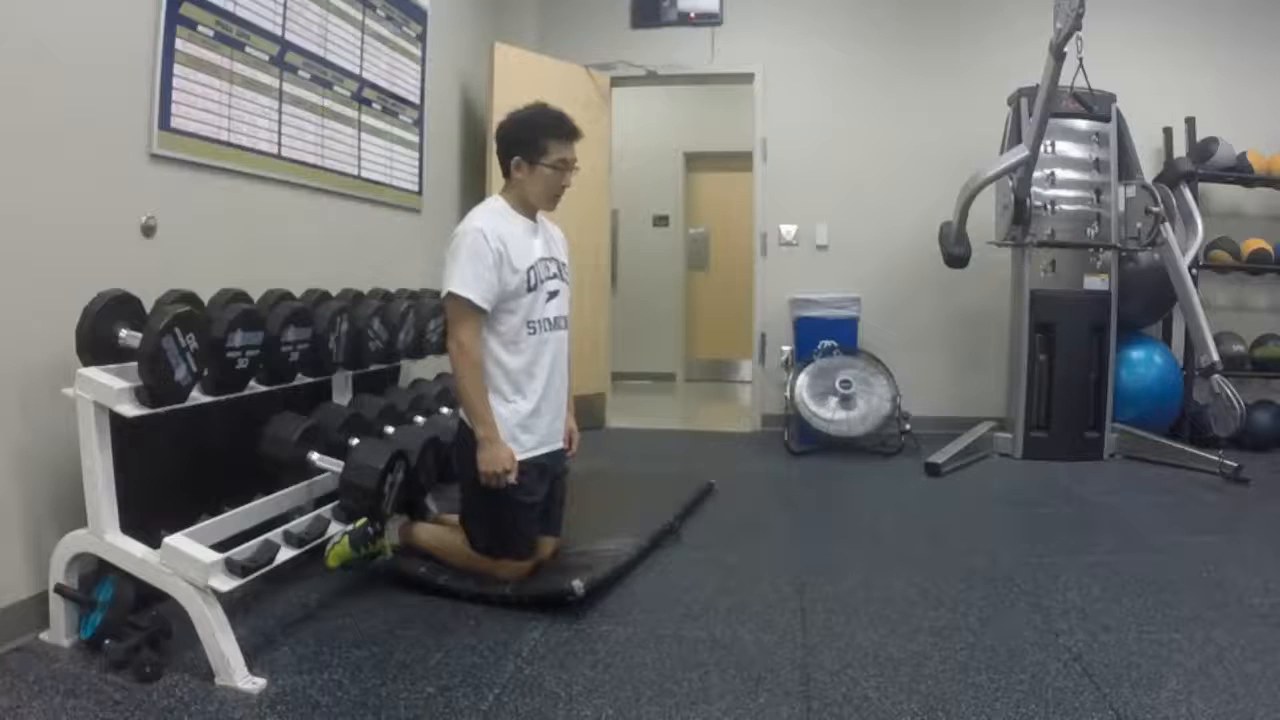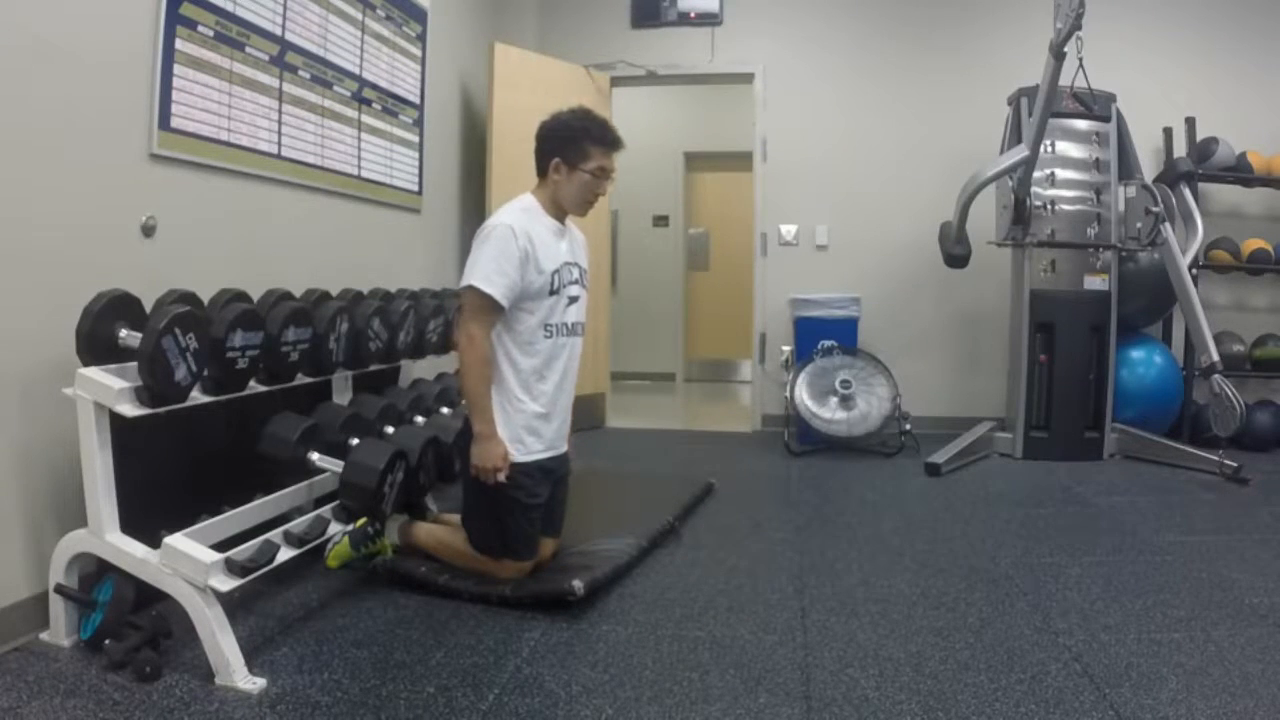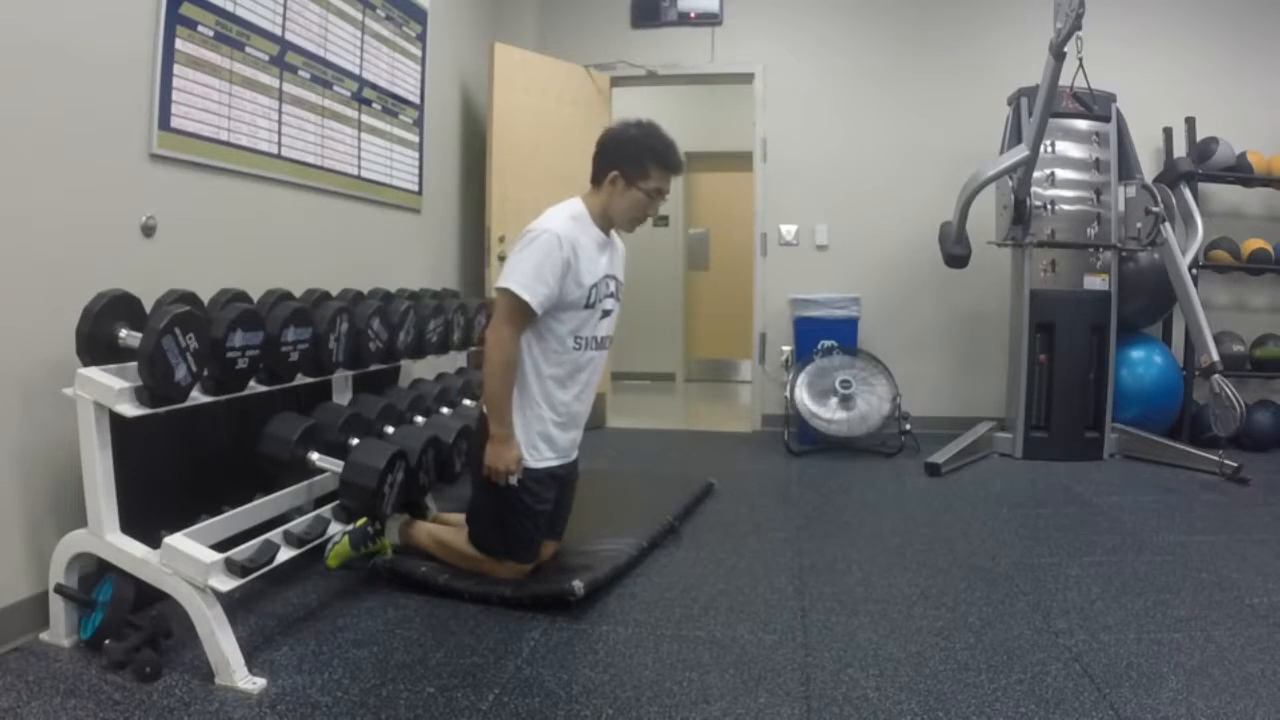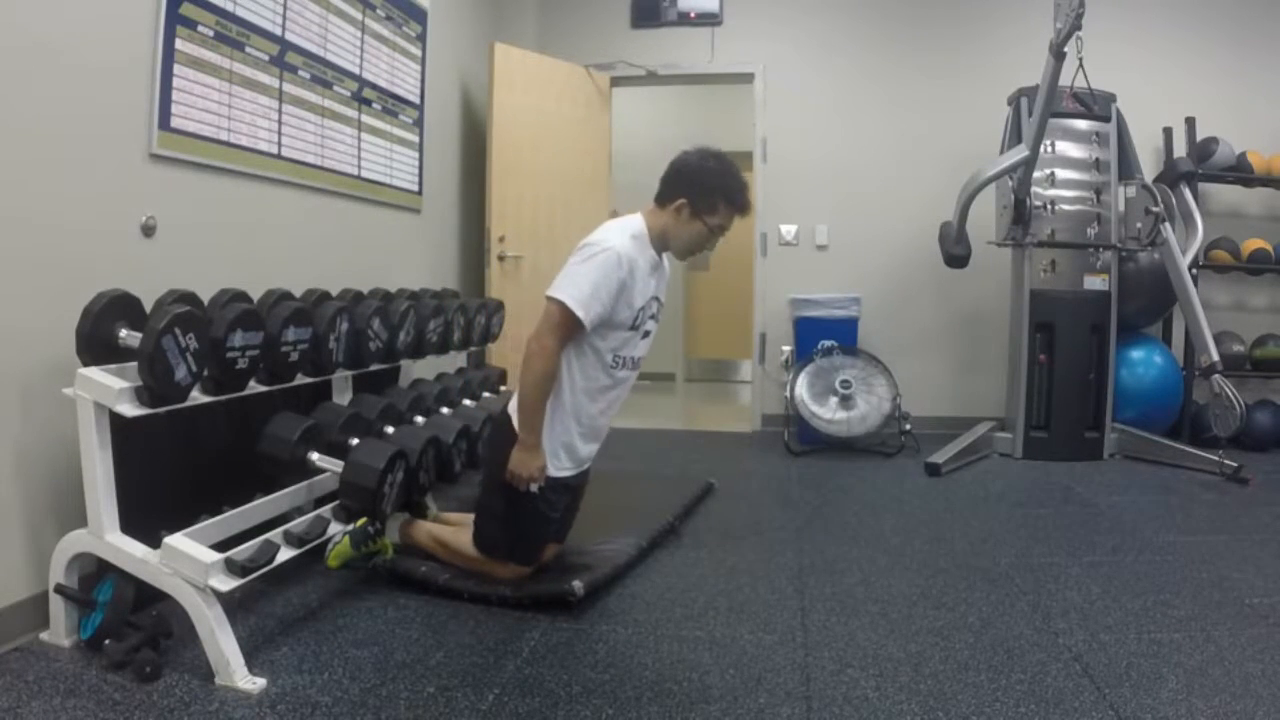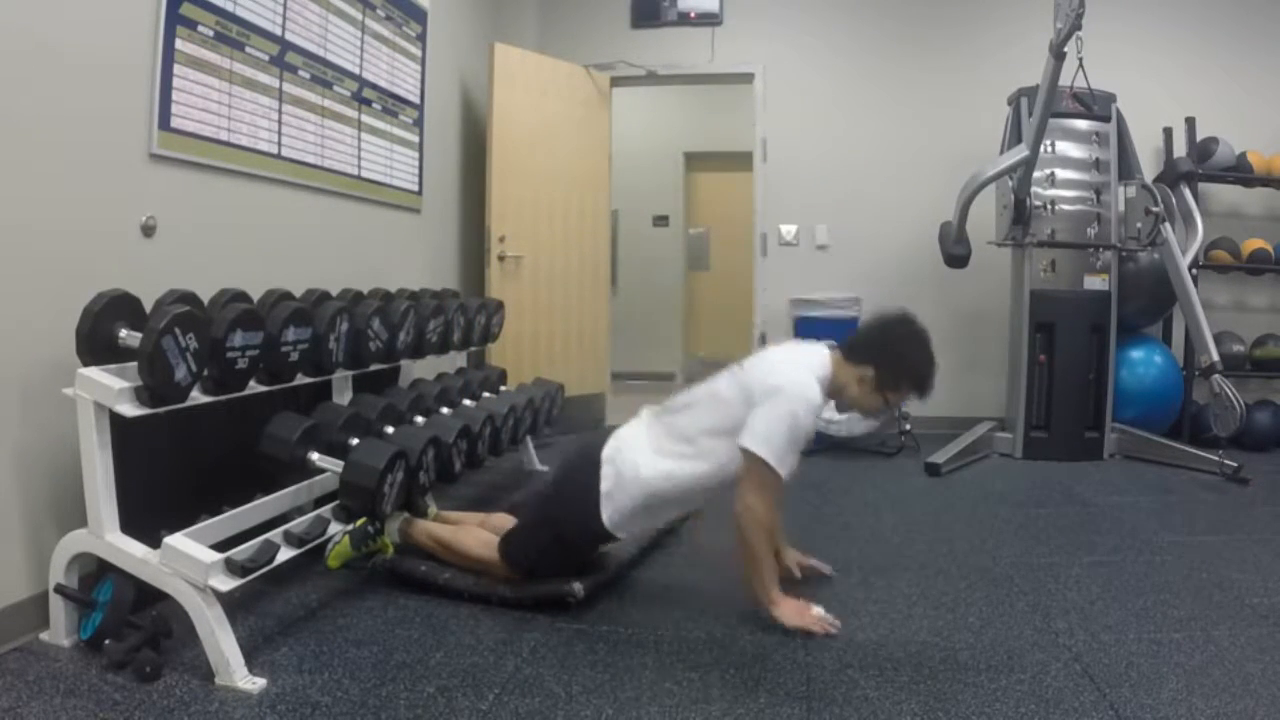
dt=1s
person 1, frame 1
left shoulder: (551, 234)
right shoulder: (483, 233)
right elbow: (463, 342)
left wrist: (566, 411)
right wrist: (489, 438)
left hip: (547, 435)
right hip: (504, 440)
left knee: (541, 550)
right knee: (510, 563)
left ankle: (424, 519)
right ankle: (390, 531)
person 1, frame 2
left shoulder: (573, 237)
right shoulder: (510, 230)
right elbow: (472, 334)
right wrist: (485, 434)
left hip: (550, 436)
right hip: (509, 441)
left knee: (541, 551)
right knee: (510, 564)
left ankle: (423, 518)
right ankle: (394, 531)
person 1, frame 3
left shoulder: (612, 244)
right shoulder: (555, 236)
right elbow: (501, 336)
right wrist: (500, 436)
left hip: (561, 441)
right hip: (522, 443)
left knee: (541, 551)
right knee: (510, 564)
left ankle: (421, 517)
right ankle: (395, 530)
person 1, frame 4
left shoulder: (655, 260)
right shoulder: (615, 252)
right elbow: (543, 345)
right wrist: (529, 445)
left hip: (573, 447)
right hip: (539, 445)
left knee: (540, 552)
right knee: (509, 564)
left ankle: (422, 516)
right ankle: (396, 529)
person 1, frame 5
left shoulder: (801, 360)
right shoulder: (796, 397)
left elbow: (750, 470)
right elbow: (752, 500)
left wrist: (778, 549)
right wrist: (772, 596)
left hip: (619, 458)
right hip: (607, 489)
left knee: (519, 539)
right knee: (512, 565)
left ankle: (416, 514)
right ankle: (397, 531)
